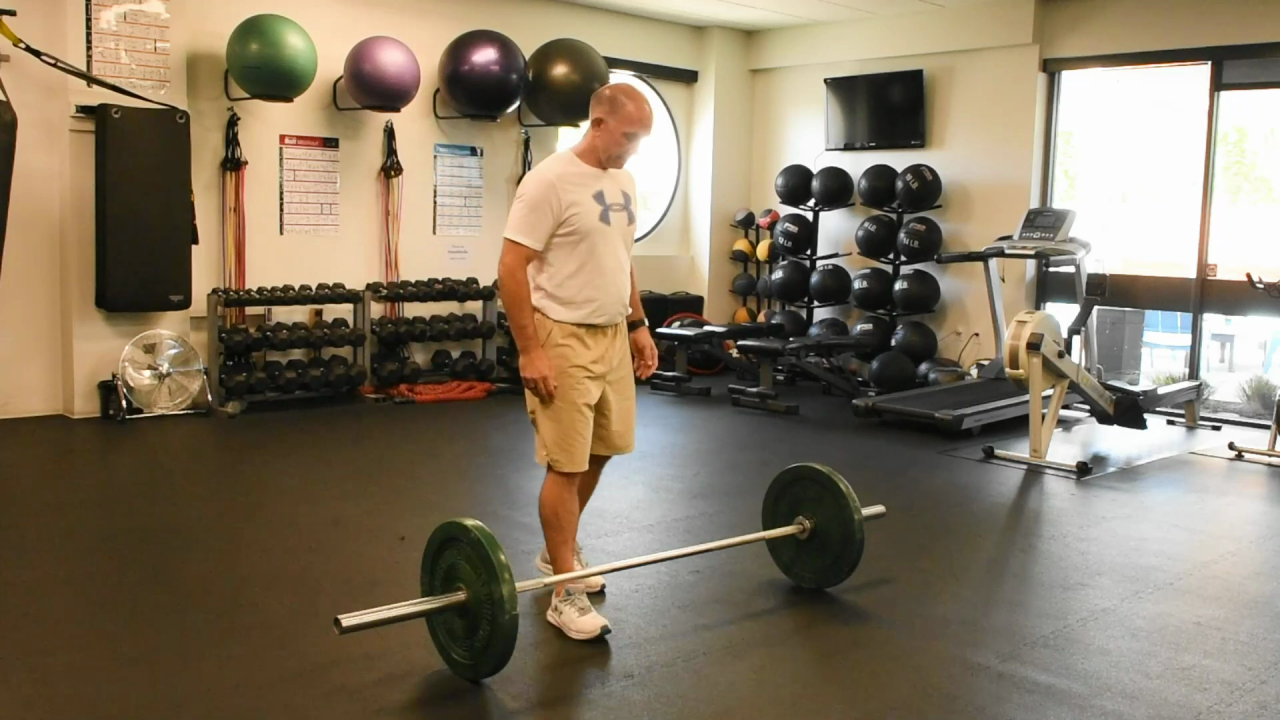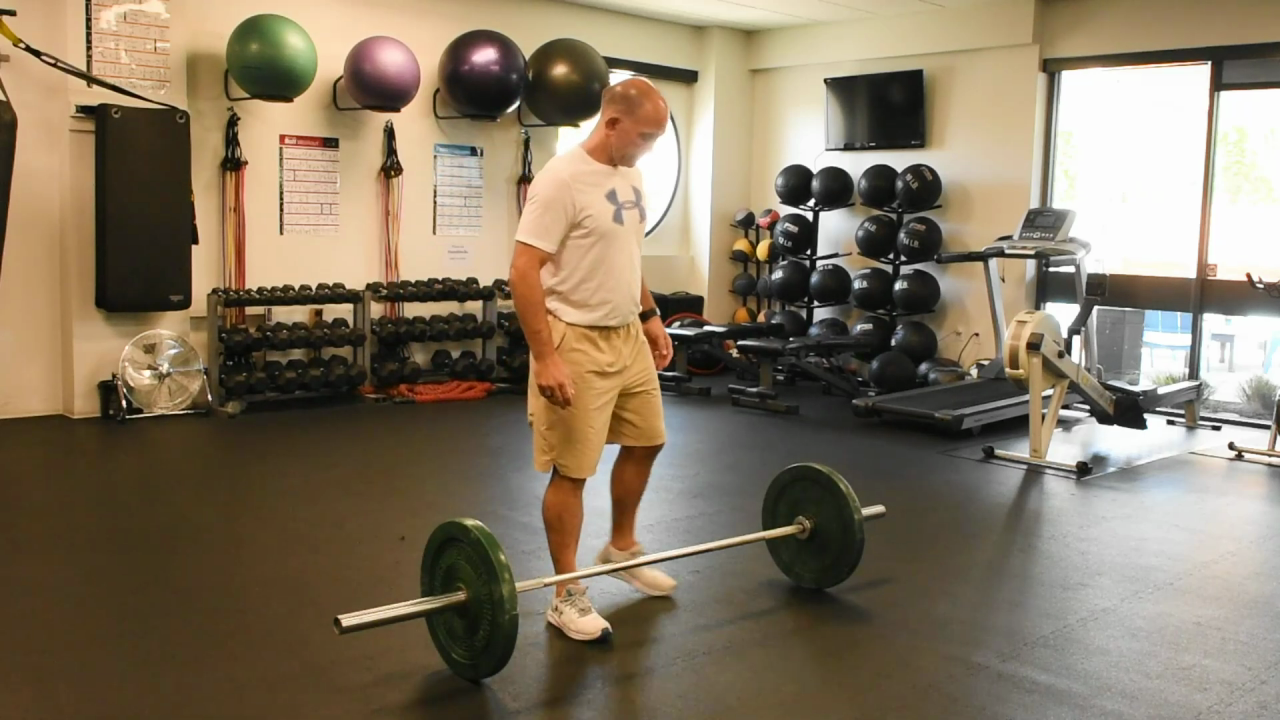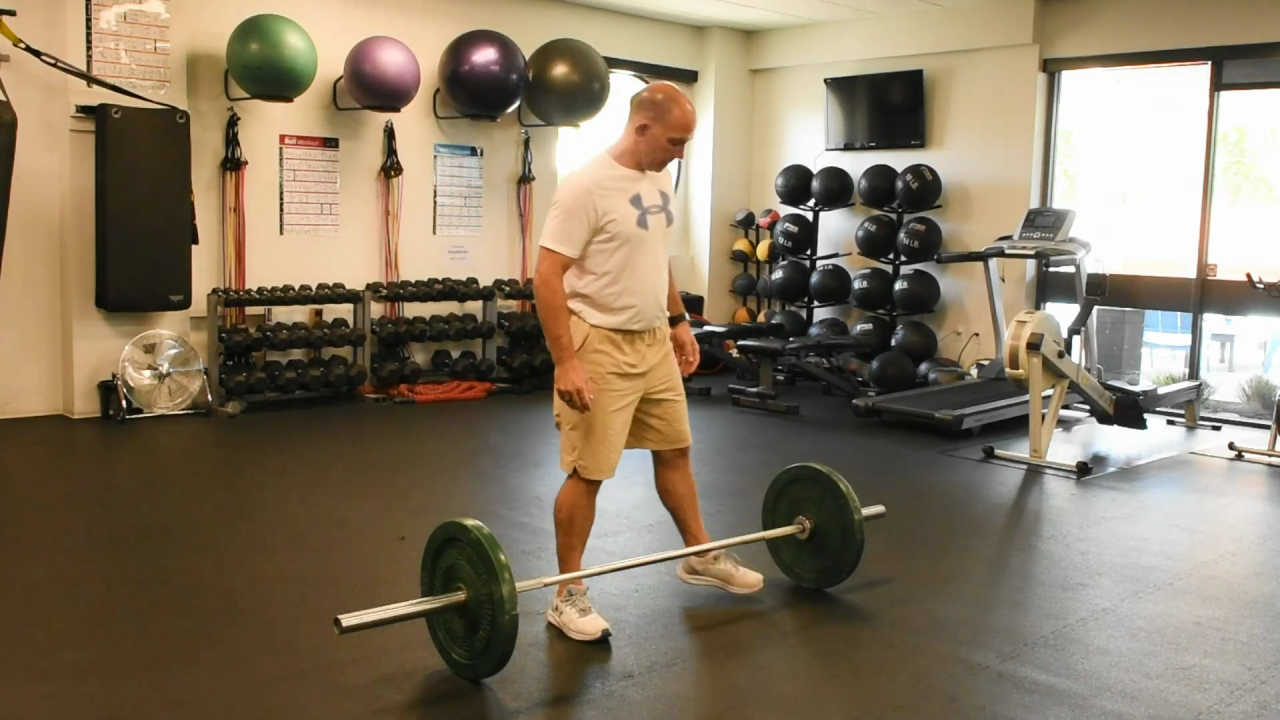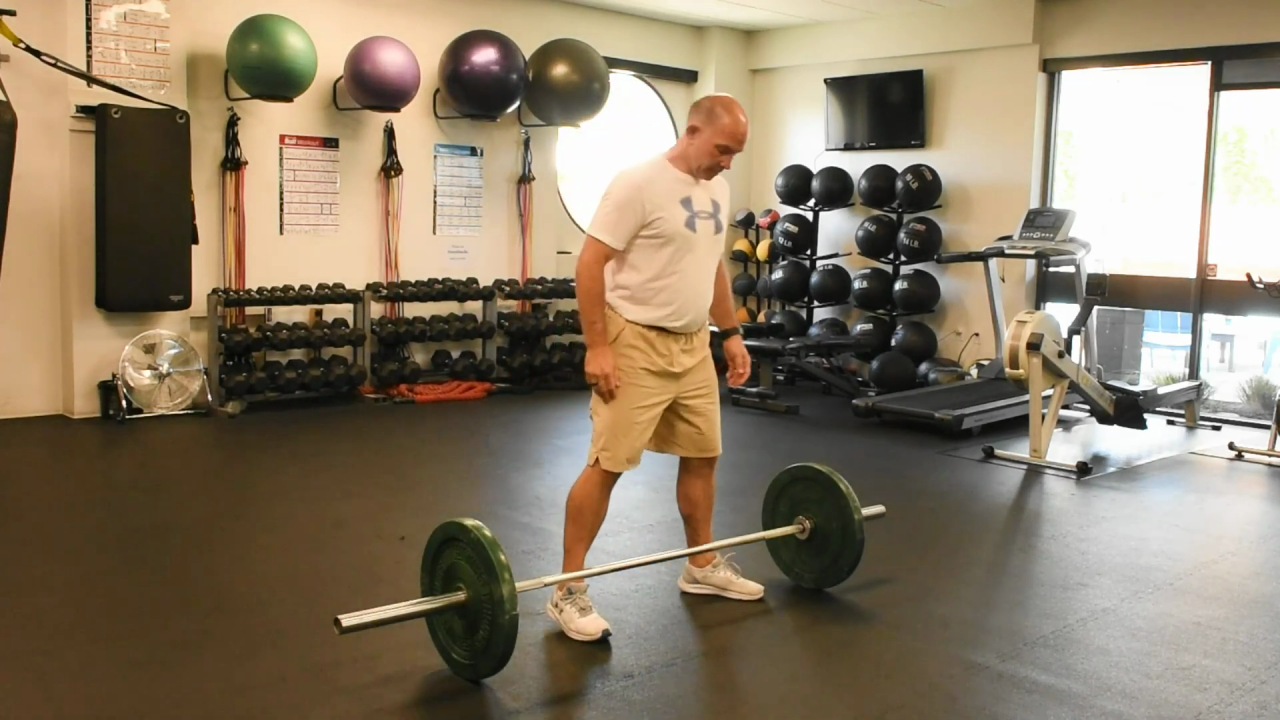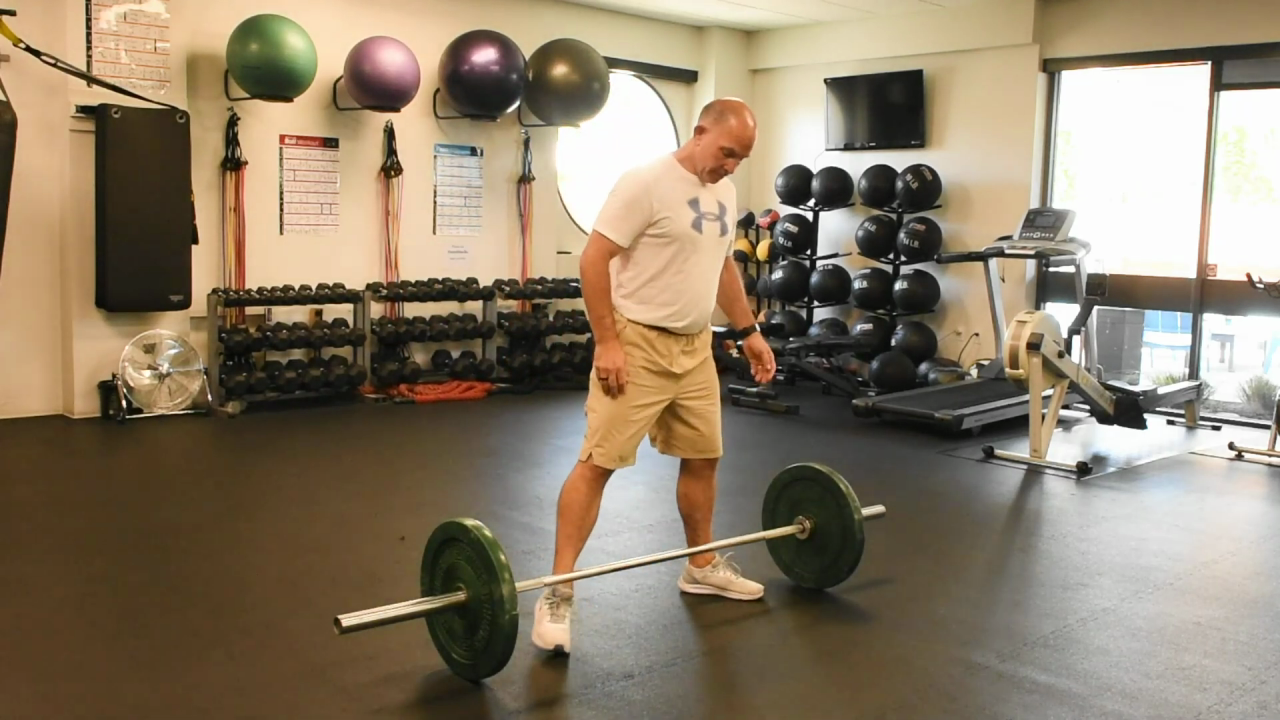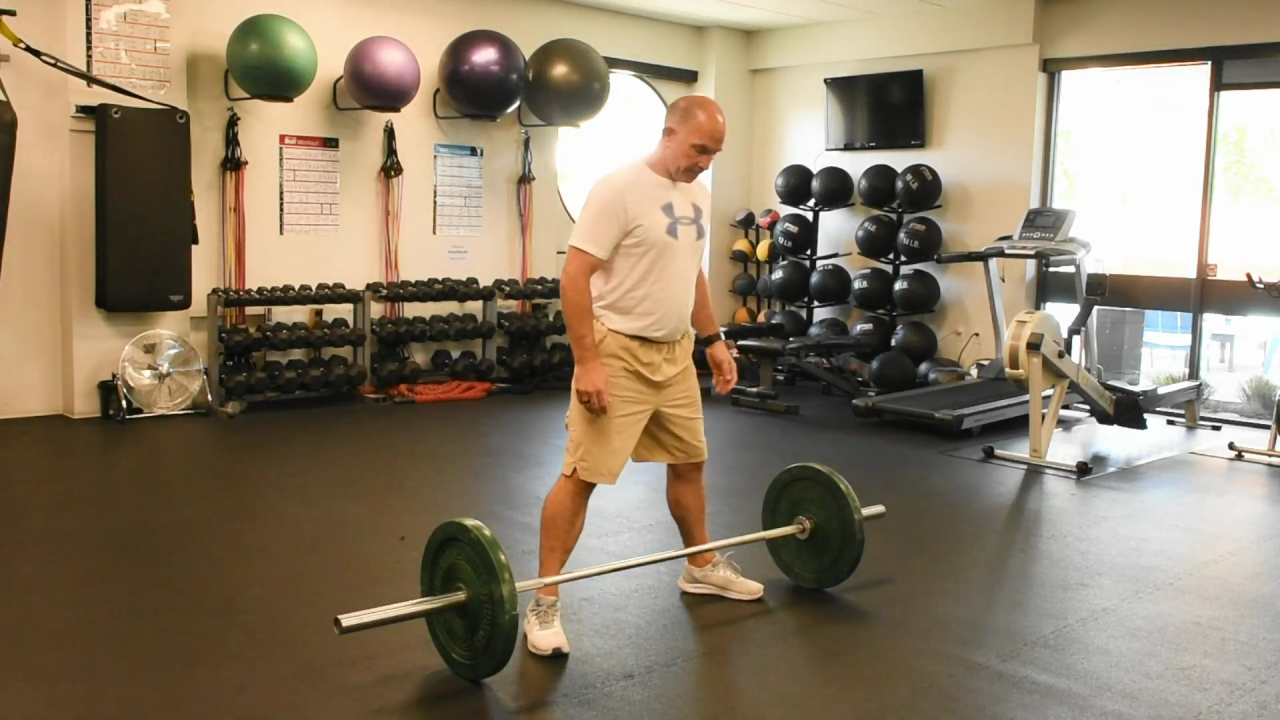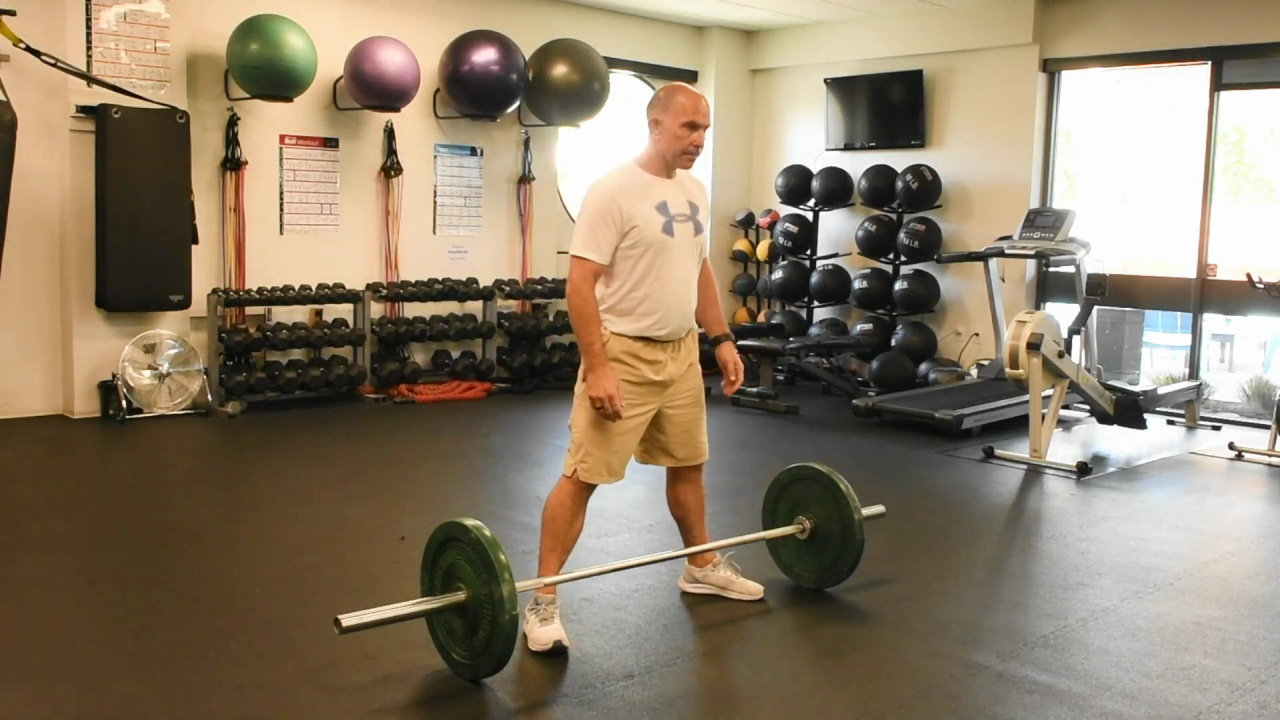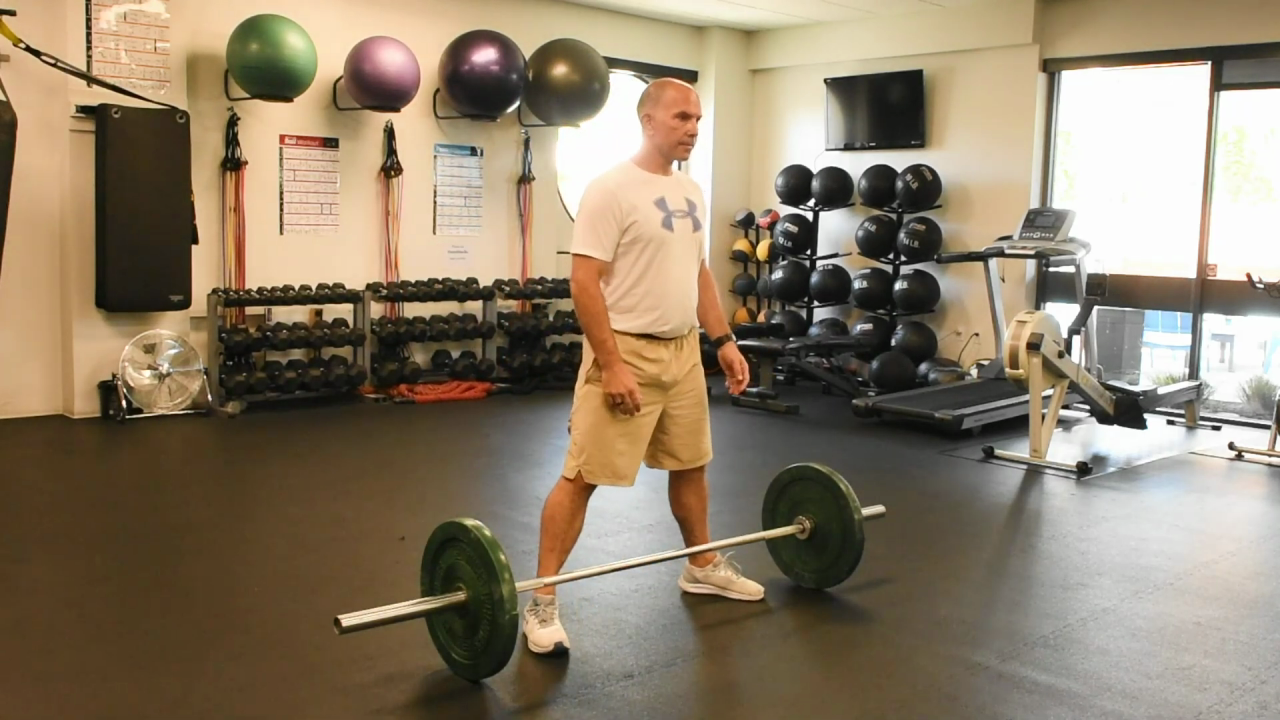
dt=0.3s
person 1, frame 1
left shoulder: (623, 182)
right shoulder: (550, 181)
right elbow: (511, 267)
left wrist: (638, 326)
right wrist: (530, 350)
left hip: (612, 337)
right hip: (564, 340)
left knee: (601, 454)
right knee: (566, 465)
left ankle: (557, 550)
right ankle: (566, 594)
person 1, frame 2
left shoulder: (629, 177)
right shoulder: (561, 181)
right elbow: (524, 271)
left wrist: (649, 316)
right wrist: (546, 357)
left hip: (626, 337)
right hip: (576, 342)
left knee: (647, 441)
right knee: (571, 471)
left ankle: (622, 546)
right ankle: (567, 595)
person 1, frame 3
left shoulder: (659, 181)
right shoulder: (586, 187)
right elbow: (547, 274)
left wrist: (677, 323)
right wrist: (565, 360)
left hip: (652, 342)
right hip: (600, 346)
left knee: (675, 449)
right knee: (587, 471)
left ankle: (701, 556)
right ankle: (567, 595)
person 1, frame 4
left shoulder: (716, 189)
right shoulder: (638, 185)
right elbow: (589, 264)
left wrist: (731, 334)
right wrist: (598, 347)
left hip: (693, 346)
right hip: (637, 343)
left knee: (703, 455)
right knee: (607, 464)
left ankle: (702, 565)
right ankle: (567, 591)
person 1, frame 5
left shoulder: (723, 192)
right shoulder: (647, 183)
right elbow: (594, 260)
left wrist: (750, 332)
right wrist: (608, 342)
left hip: (694, 346)
right hip: (638, 343)
left knee: (704, 457)
right knee: (597, 461)
left ankle: (702, 565)
right ankle: (557, 593)
person 1, frame 6
left shoulder: (697, 195)
right shoulder: (619, 189)
right elbow: (575, 277)
left wrist: (714, 339)
right wrist: (588, 361)
left hip: (674, 353)
right hip: (619, 353)
left knee: (690, 461)
right knee: (581, 474)
left ankle: (701, 565)
right ankle: (544, 602)
person 1, frame 7
left shoulder: (695, 192)
right shoulder: (613, 192)
right elbow: (580, 285)
left wrist: (722, 340)
right wrist: (599, 369)
left hip: (680, 353)
right hip: (623, 354)
left knee: (688, 464)
right knee: (582, 475)
left ankle: (702, 566)
right ankle: (543, 601)
person 1, frame 8
left shoulder: (690, 191)
right shoulder: (612, 190)
right elbow: (584, 283)
left wrist: (724, 341)
right wrist: (612, 366)
left hip: (683, 352)
right hip: (627, 352)
left knee: (691, 464)
right knee: (582, 476)
left ankle: (702, 565)
right ankle: (542, 601)
